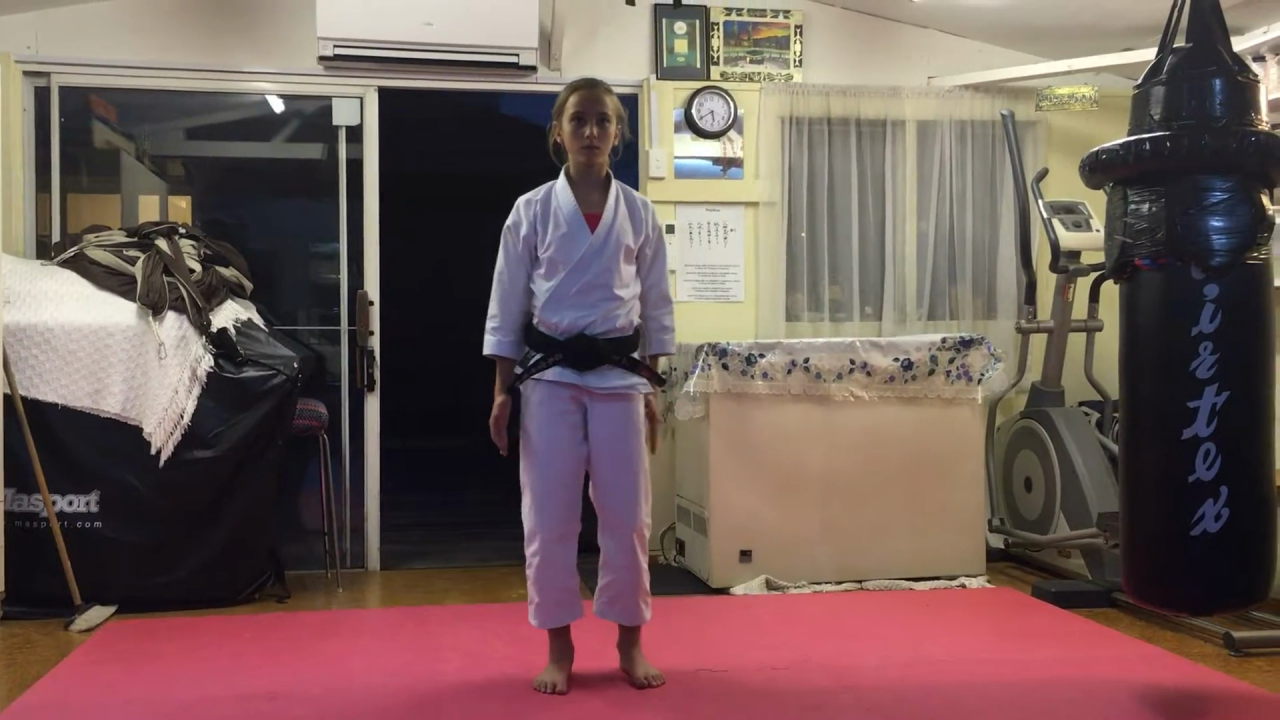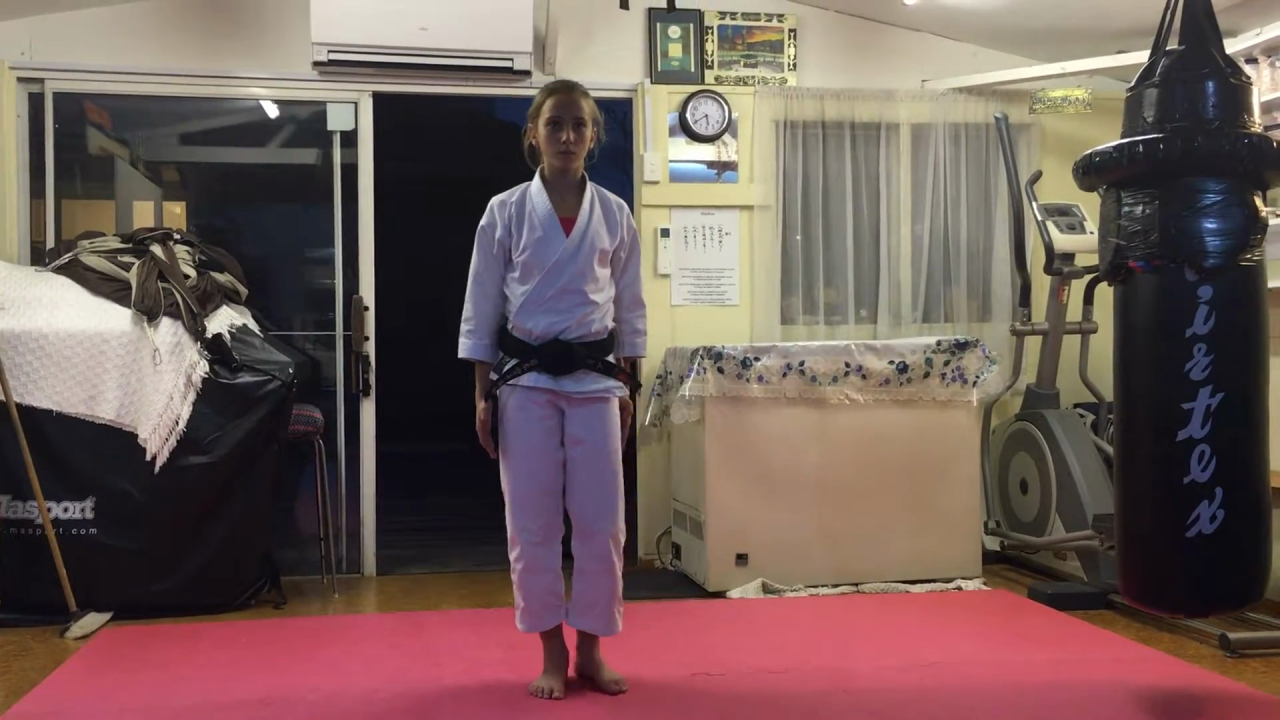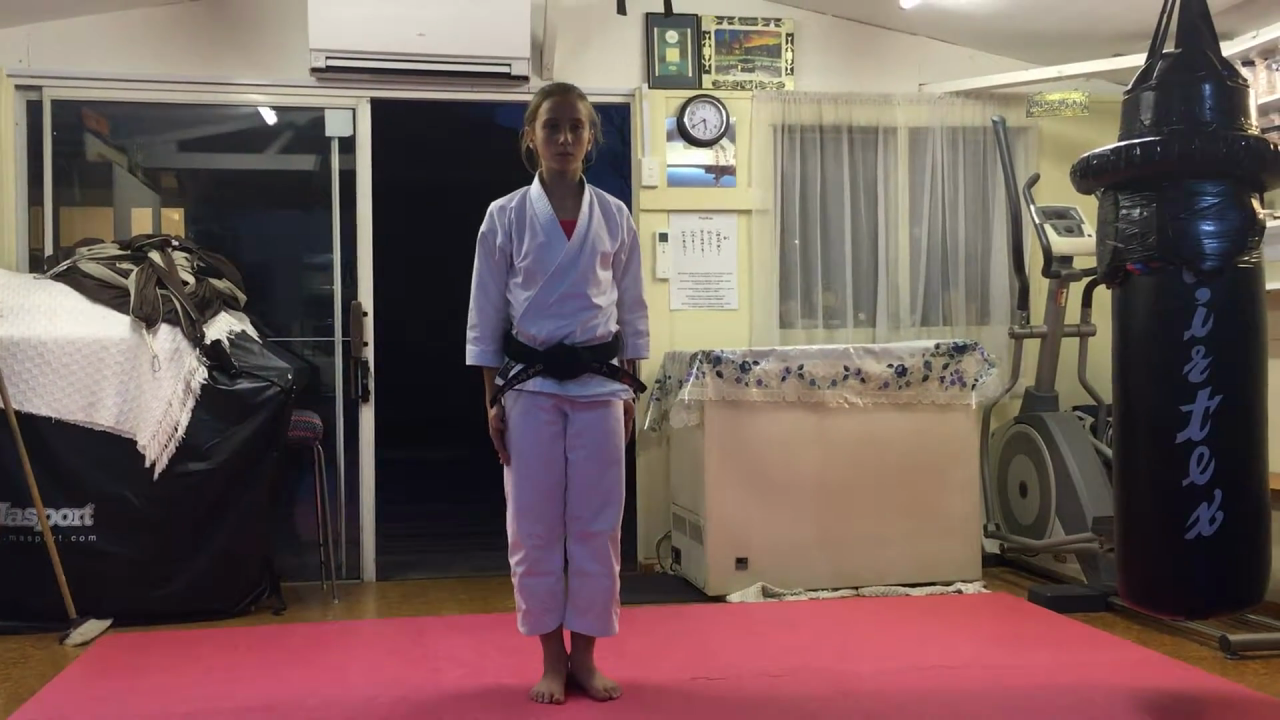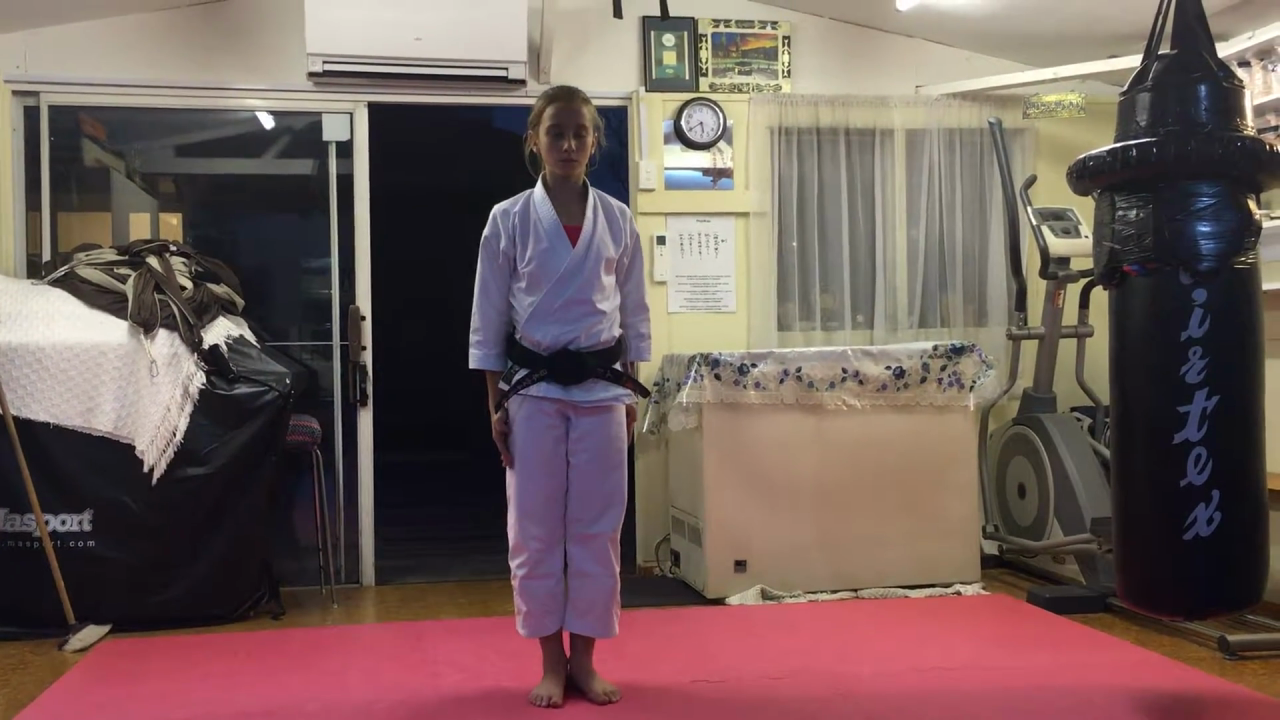
dt=0.4s
person 1, frame 1
left shoulder: (638, 213)
right shoulder: (533, 210)
left elbow: (656, 305)
right elbow: (507, 303)
left wrist: (651, 386)
right wrist: (503, 389)
left hip: (617, 374)
right hip: (550, 374)
left knee: (626, 514)
right knee: (549, 514)
left ankle: (630, 642)
right ankle: (559, 646)
person 1, frame 2
left shoulder: (614, 214)
right shoulder: (506, 211)
left elbow: (630, 307)
right elbow: (482, 307)
left wrist: (626, 388)
right wrist: (483, 394)
left hip: (594, 379)
right hip: (526, 379)
left knee: (600, 519)
right knee: (533, 521)
left ankle: (590, 648)
right ankle: (553, 652)
person 1, frame 3
left shoulder: (614, 216)
right shoulder: (505, 216)
left elbow: (631, 310)
right elbow: (486, 315)
left wrist: (628, 390)
right wrist: (493, 399)
left hip: (597, 382)
right hip: (530, 383)
left knee: (597, 523)
right knee: (535, 524)
left ankle: (584, 654)
right ankle: (552, 657)
person 1, frame 4
left shoulder: (617, 220)
right shoulder: (509, 219)
left elbow: (633, 313)
right elbow: (489, 318)
left wrist: (628, 394)
right wrist: (496, 404)
left hip: (600, 387)
right hip: (533, 387)
left knee: (597, 526)
right knee: (535, 526)
left ankle: (584, 658)
right ankle: (551, 661)
